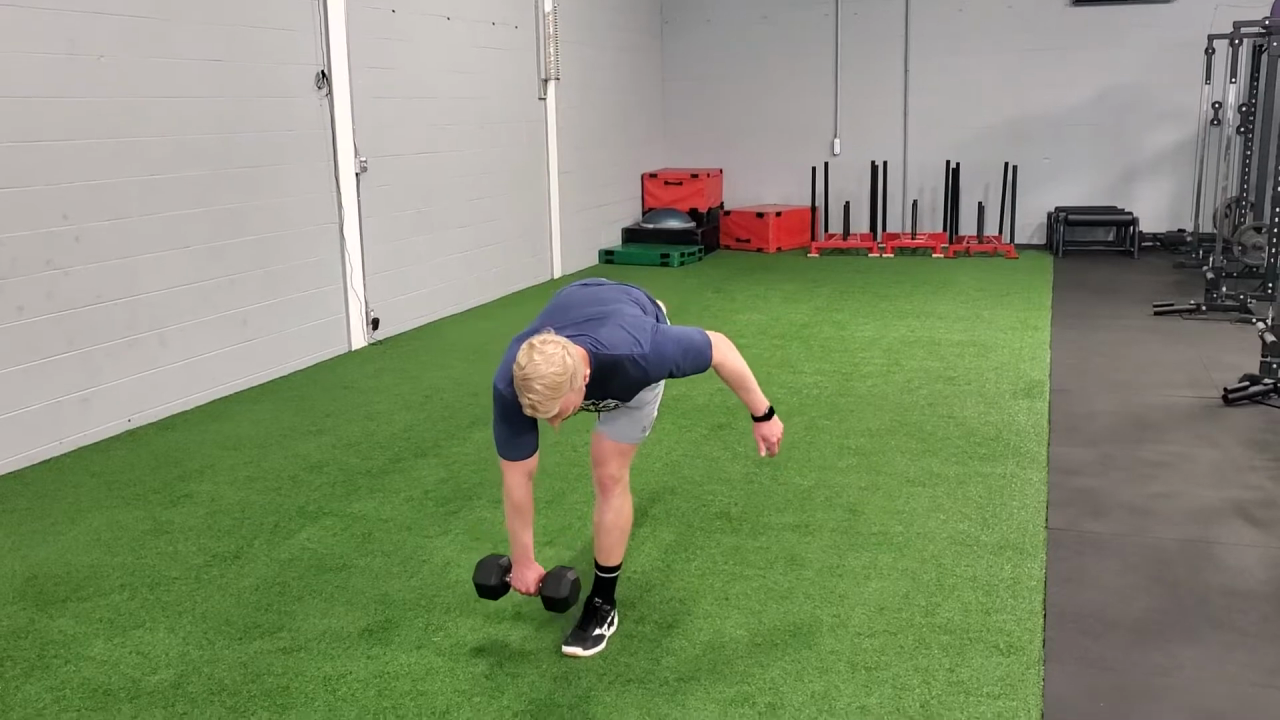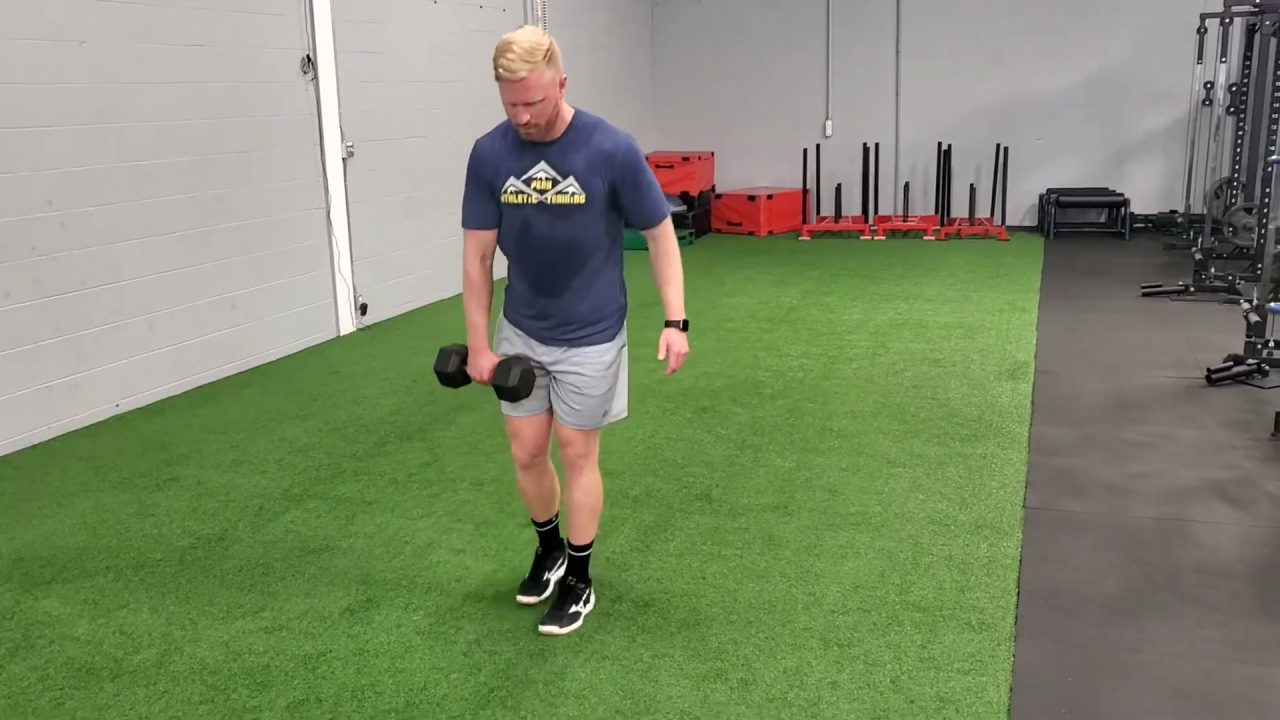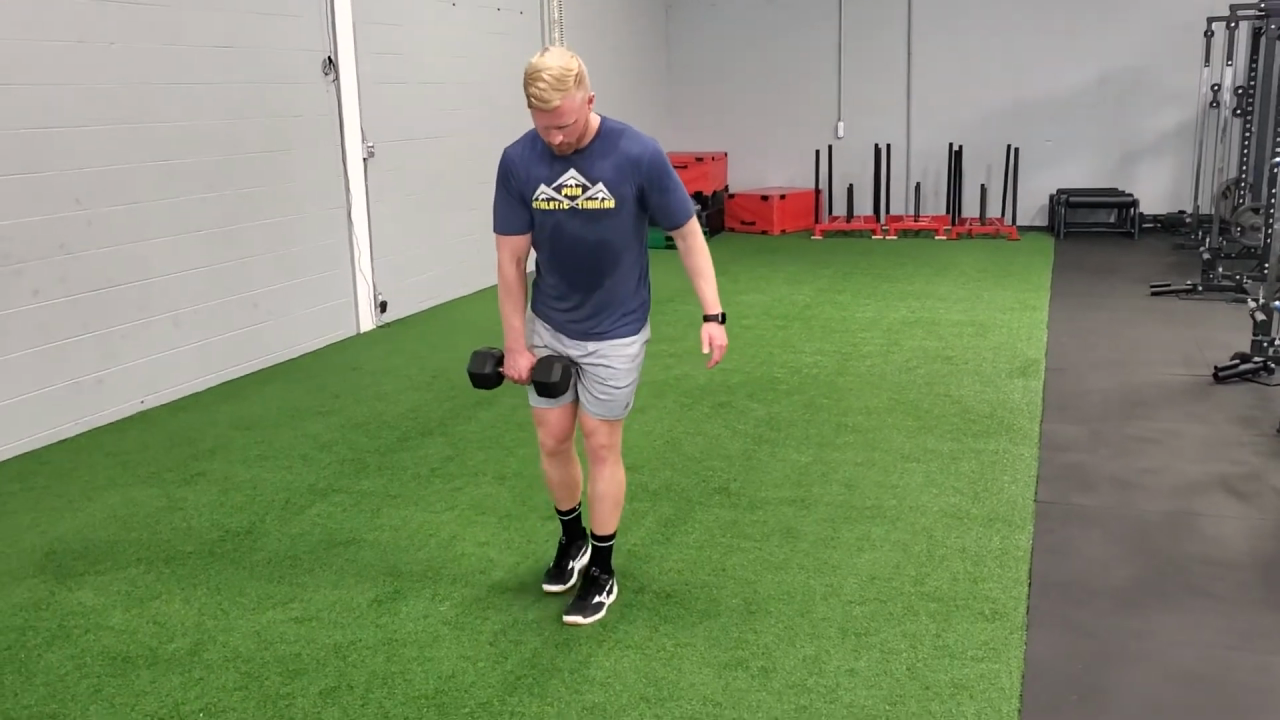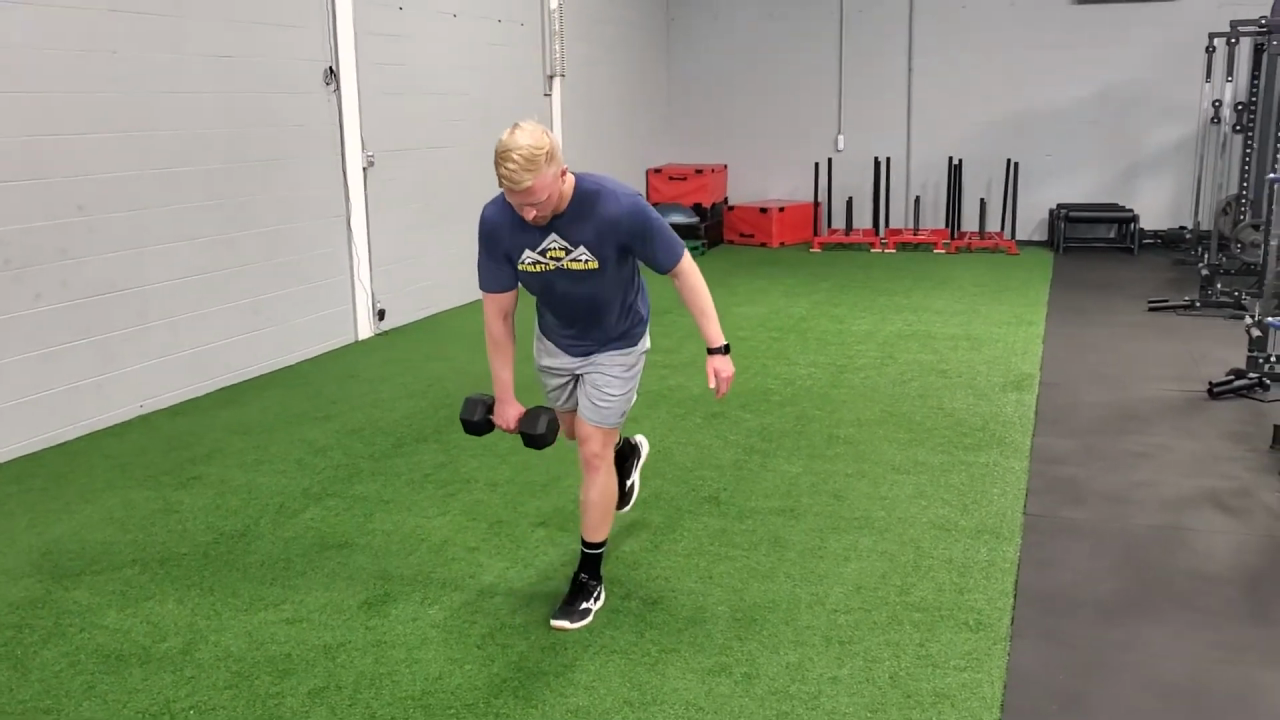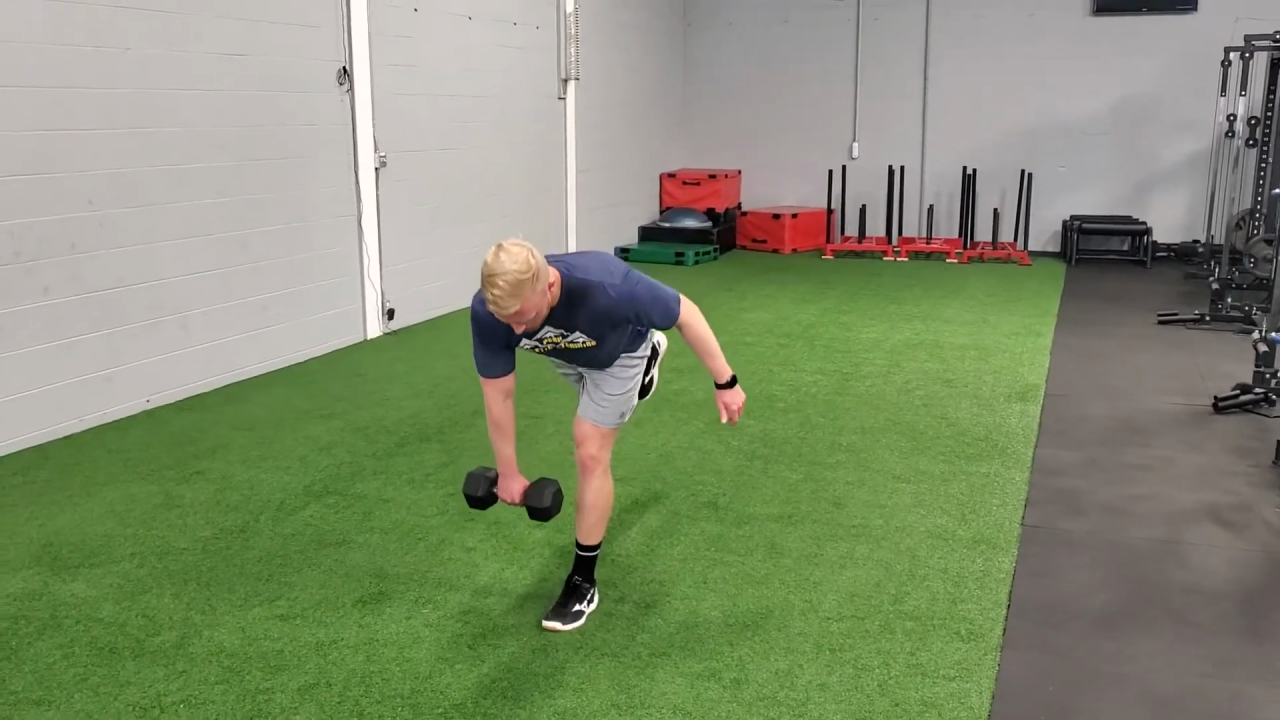
dt=1s
person 1, frame 1
left shoulder: (636, 355)
right shoulder: (513, 384)
left elbow: (718, 347)
right elbow: (517, 477)
left wrist: (762, 414)
right wrist: (522, 561)
left knee: (608, 473)
left ankle: (603, 601)
person 1, frame 2
left shoulder: (611, 150)
right shoulder: (488, 154)
left elbow: (660, 234)
right elbow: (477, 256)
left wrist: (675, 322)
right wrist: (478, 345)
left hip: (590, 335)
right hip: (520, 332)
left knee: (576, 454)
right knee: (525, 453)
left ankle: (577, 582)
right ankle: (550, 548)
person 1, frame 3
left shoulder: (638, 155)
right shoulder: (517, 161)
left elbow: (687, 233)
right elbow: (511, 259)
left wrist: (712, 314)
right wrist: (515, 345)
left hip: (615, 330)
right hip: (549, 326)
left knee: (601, 446)
right knee: (552, 441)
left ankle: (601, 571)
right ankle: (571, 539)
person 1, frame 4
left shoulder: (619, 208)
right shoulder: (496, 221)
left elbow: (682, 269)
right elbow: (498, 314)
left wrist: (717, 347)
right wrist: (505, 397)
left hip: (615, 343)
right hip: (555, 341)
left knee: (592, 453)
right knee: (575, 434)
left ankle: (589, 578)
right ankle: (626, 453)
person 1, frame 5
left shoulder: (606, 286)
right shoulder: (488, 310)
left elbow: (684, 313)
right elbow: (499, 394)
left wrist: (725, 382)
right wrist: (508, 473)
left hip: (617, 351)
right hip: (563, 353)
left knee: (590, 452)
left ankle: (583, 580)
right ankle: (648, 356)
